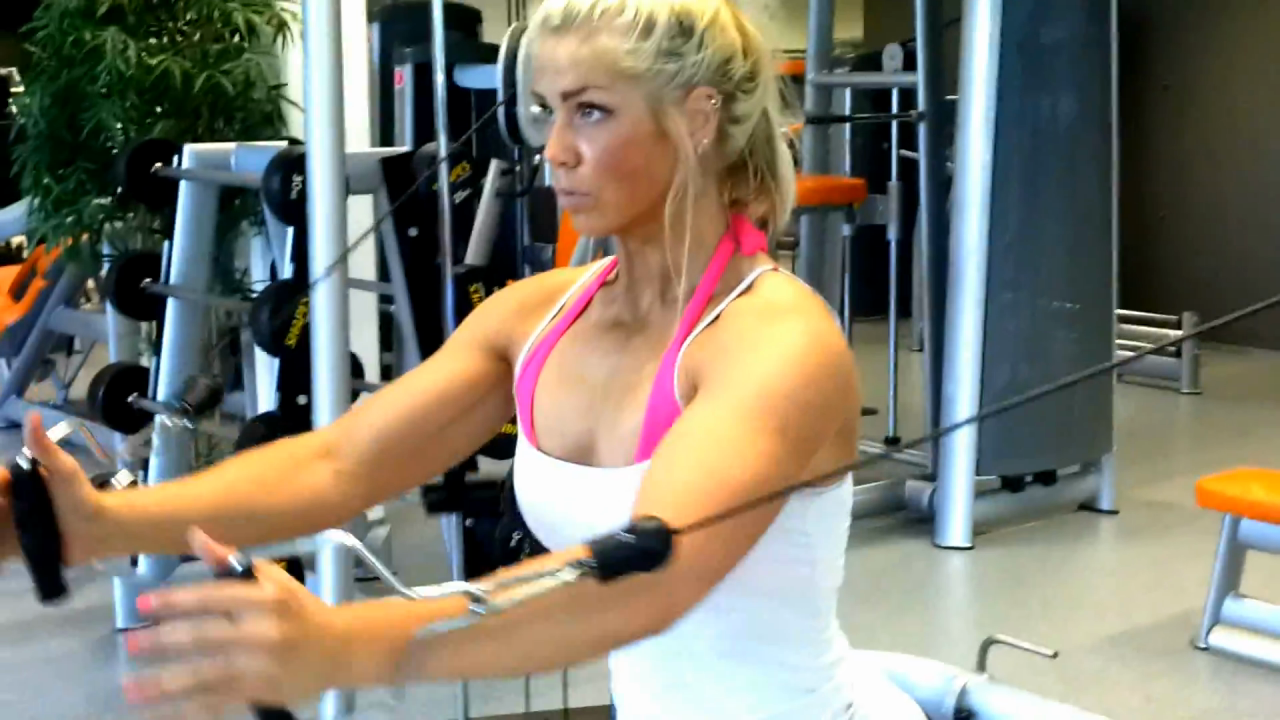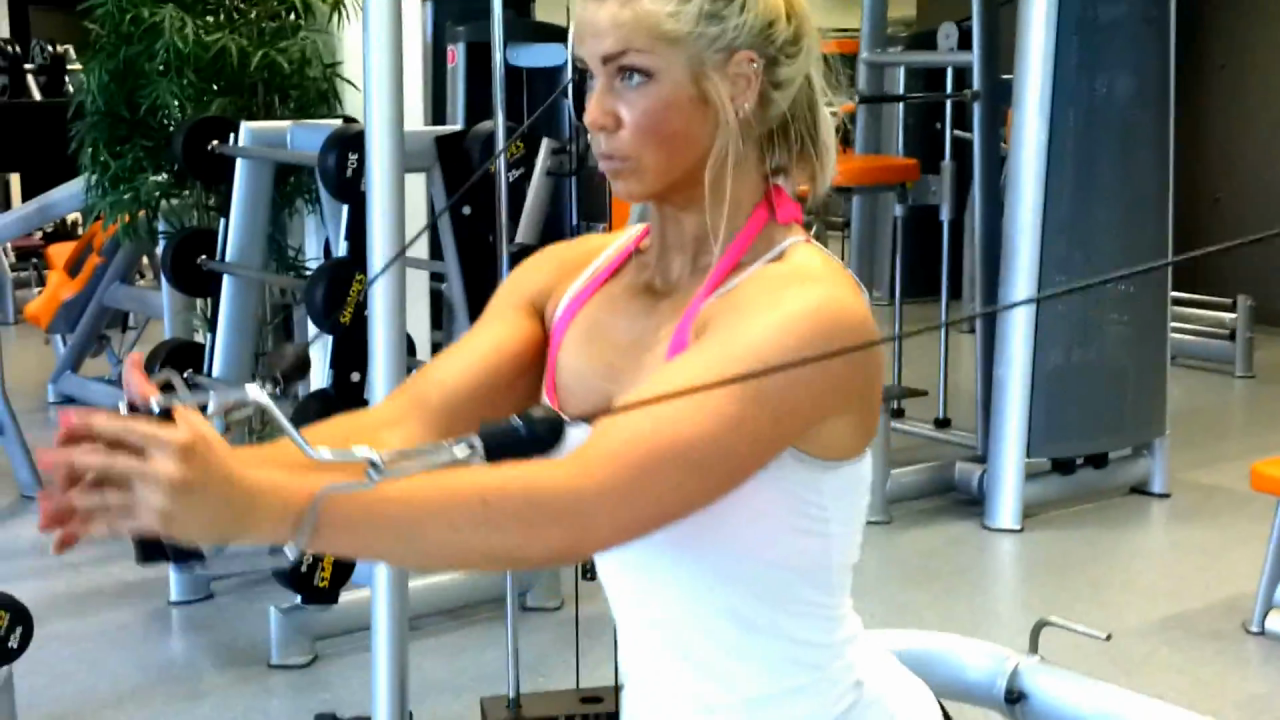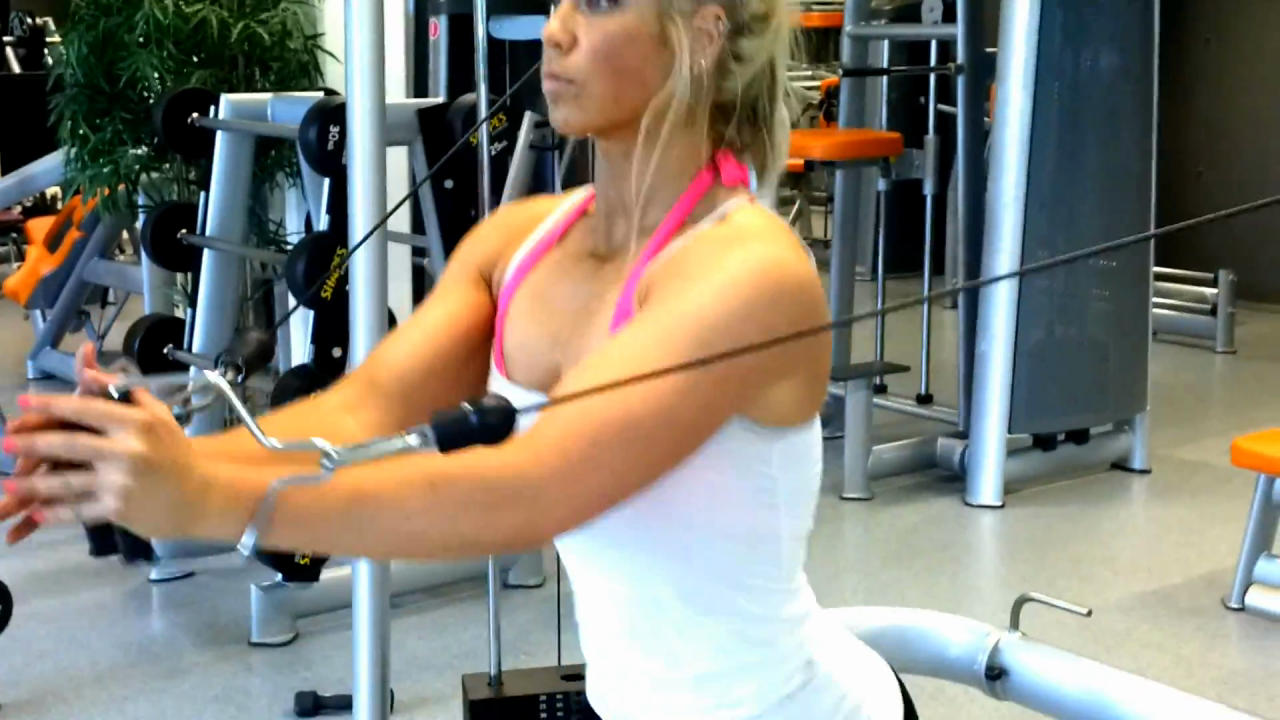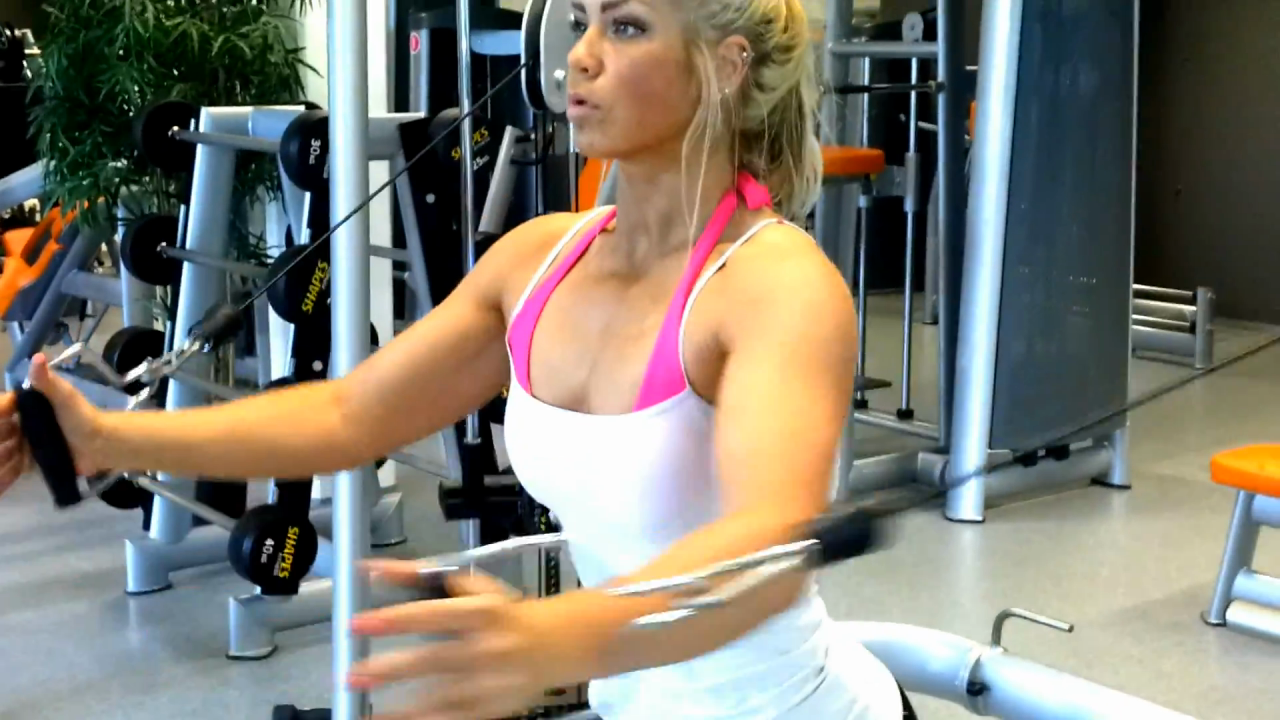
dt=0.4s
person 1, frame 1
left shoulder: (776, 336)
right shoulder: (538, 315)
left elbow: (648, 575)
right elbow: (334, 465)
left wrist: (349, 643)
right wrist: (109, 518)
person 1, frame 2
left shoulder: (803, 307)
right shoulder: (570, 276)
left elbow: (574, 508)
right elbow: (403, 431)
left wrist: (266, 507)
right wrist: (222, 476)
person 1, frame 3
left shoulder: (748, 270)
right shoulder: (519, 239)
left elbow: (533, 491)
right elbow: (363, 414)
left wrist: (213, 499)
right wrist: (180, 463)
person 1, frame 4
left shoulder: (781, 286)
right shoulder: (541, 256)
left elbow: (769, 545)
right elbow: (348, 415)
left wrist: (559, 638)
right wrist: (111, 439)
